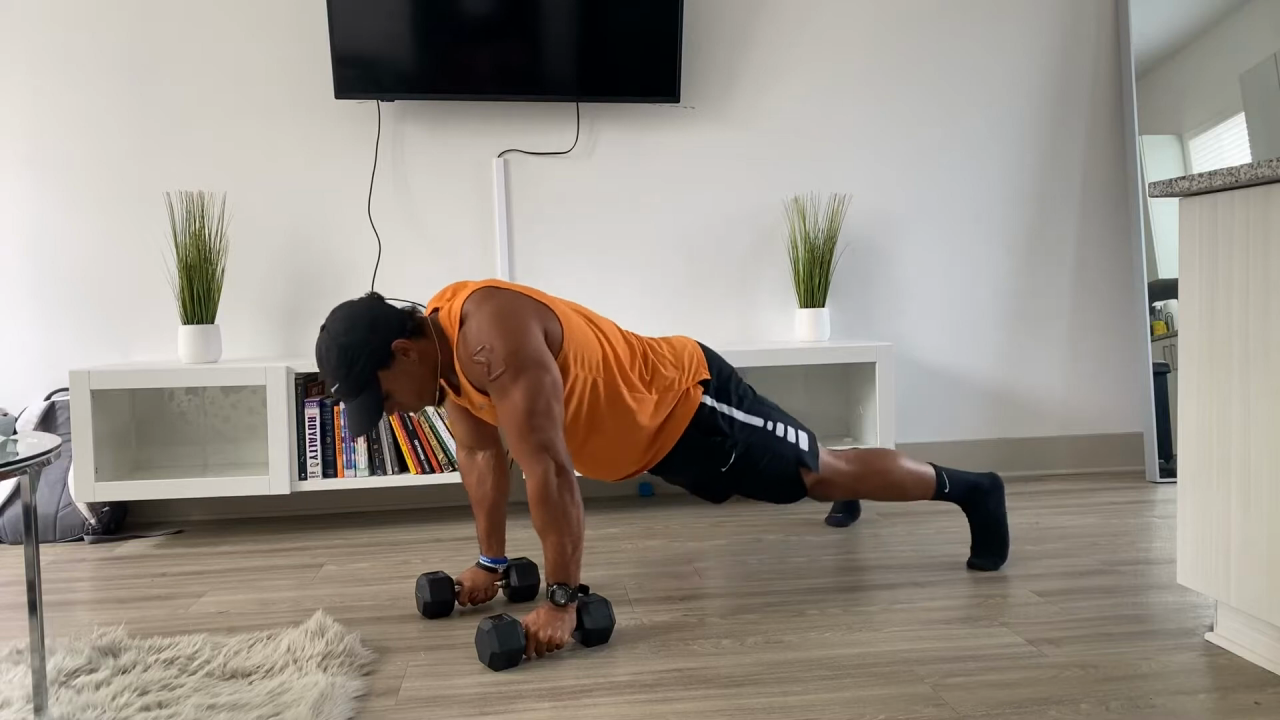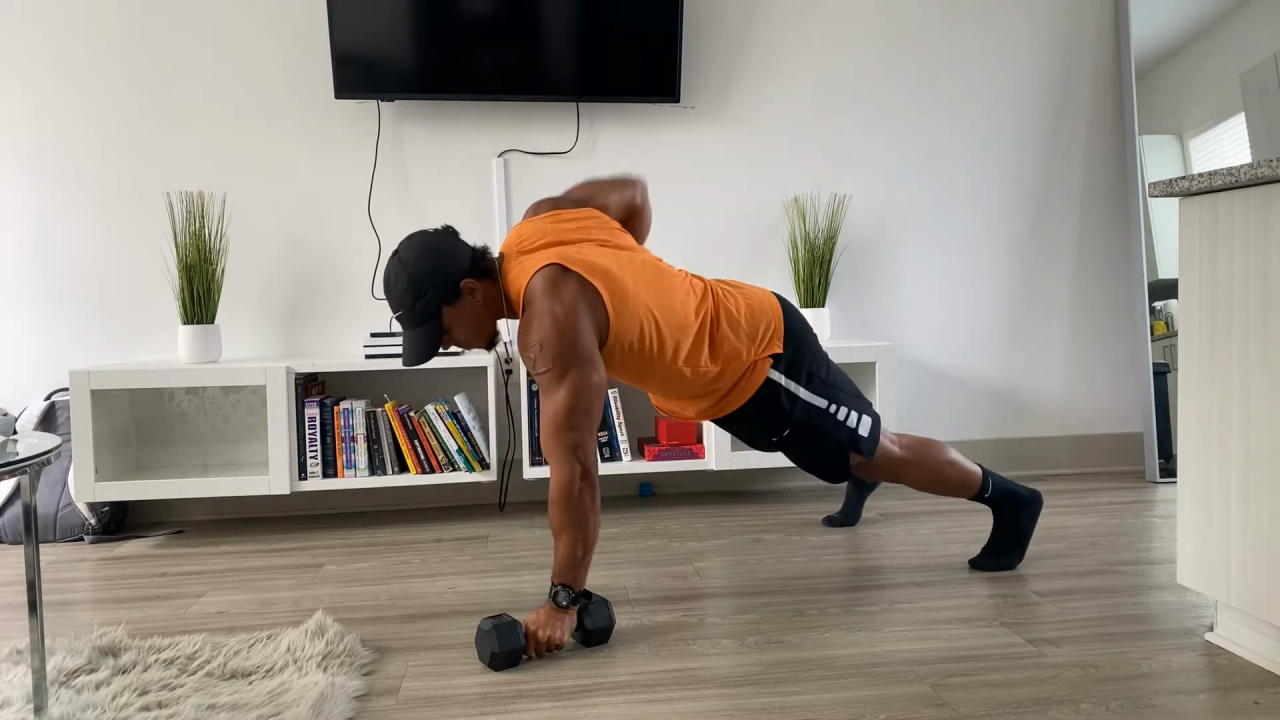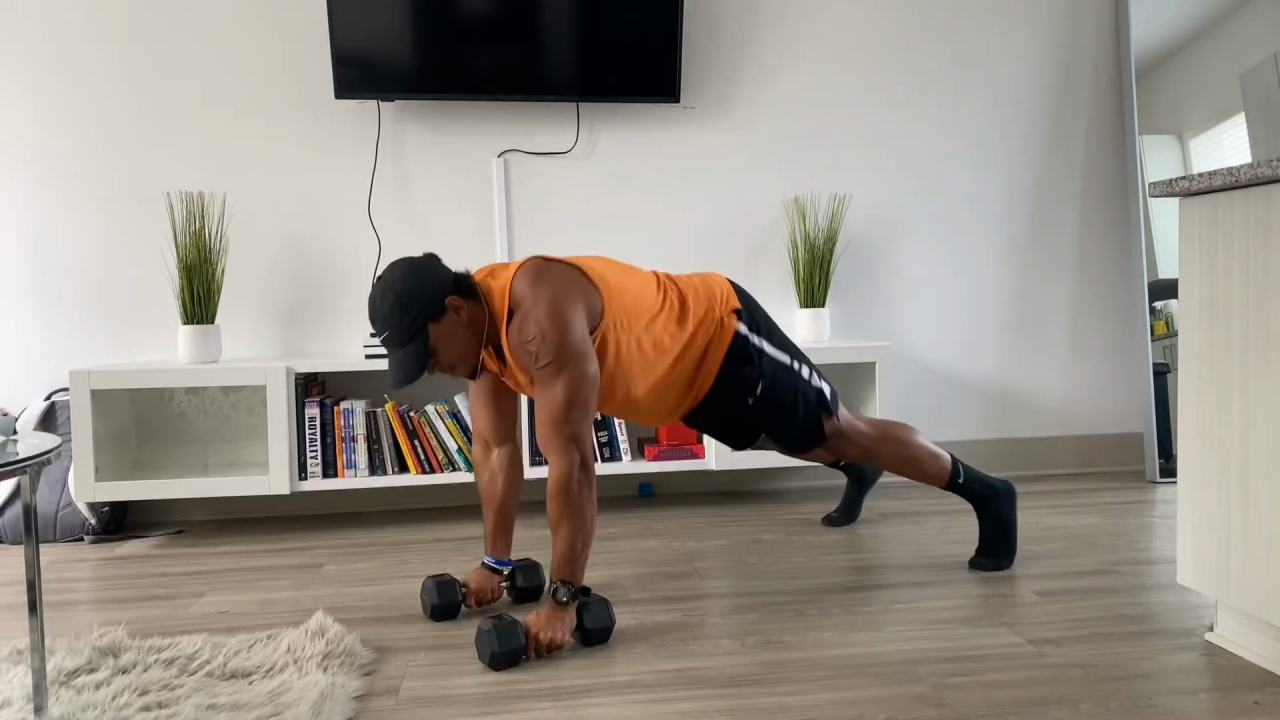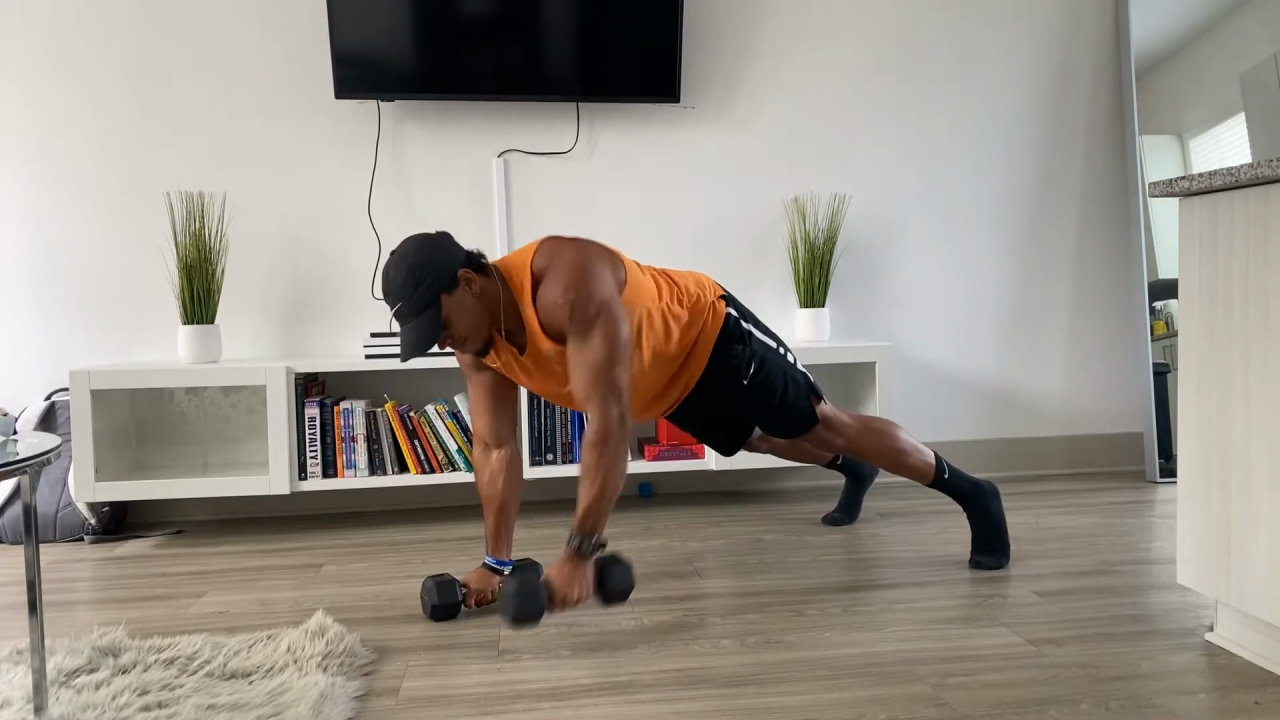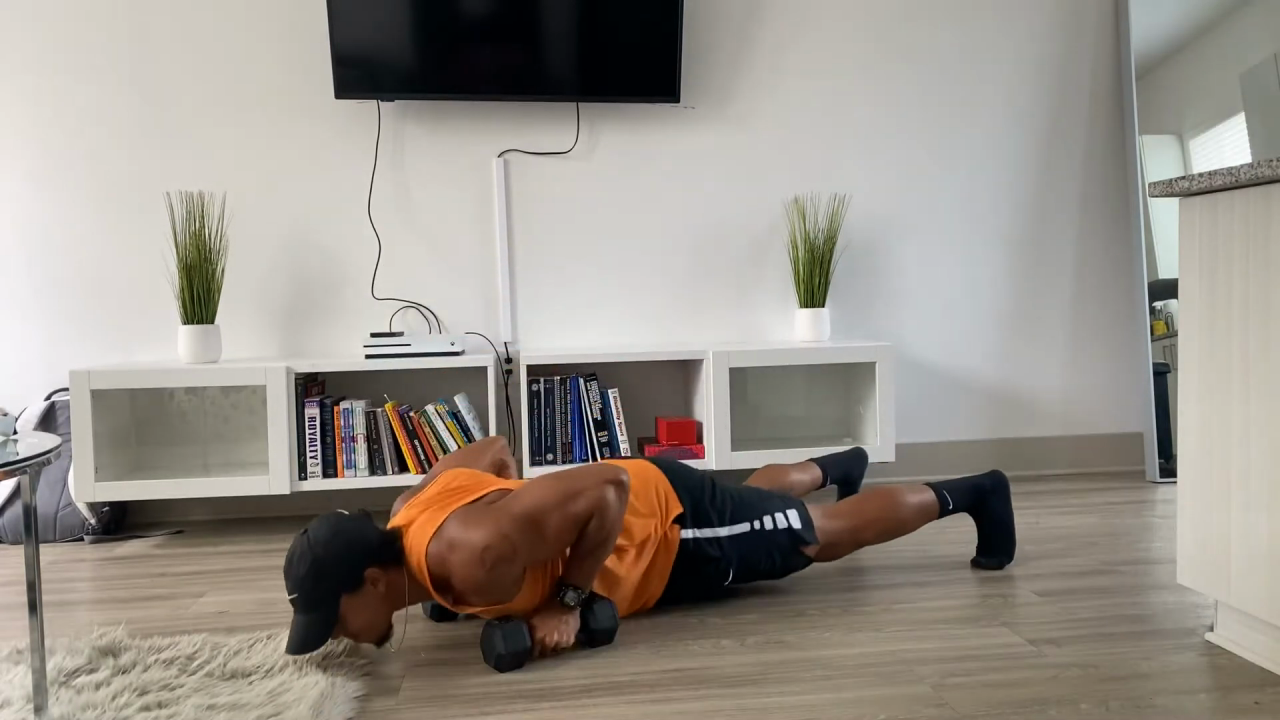
dt=1s
person 1, frame 1
left shoulder: (491, 334)
right shoulder: (442, 336)
left elbow: (549, 470)
right elbow: (480, 452)
left wrist: (560, 600)
right wrist: (489, 561)
left hip: (687, 400)
right hip: (657, 421)
left knee: (822, 475)
left ankle: (969, 489)
right ankle: (833, 485)
person 1, frame 2
left shoulder: (550, 315)
right shoulder: (535, 225)
left elbow: (573, 470)
right elbow: (633, 191)
left wrist: (563, 602)
left hip: (761, 358)
right hip: (737, 330)
left knee: (877, 453)
left ankle: (1009, 500)
right ankle: (864, 482)
person 1, frame 3
left shoulder: (541, 315)
right shoulder: (482, 328)
left elbow: (573, 463)
right elbow: (496, 448)
left wrist: (562, 598)
right wrist: (495, 563)
left hip: (721, 334)
right hip: (685, 377)
left knee: (839, 431)
right knee: (780, 440)
left ankle: (985, 493)
right ankle: (859, 473)
person 1, frame 4
left shoulder: (568, 283)
right shoulder: (477, 341)
left elbow: (608, 420)
right elbow: (495, 450)
left wrist: (581, 552)
right wrist: (495, 561)
left hip: (708, 335)
right hip: (670, 391)
left knee: (825, 424)
right knee: (762, 440)
left ankle: (972, 493)
right ankle: (852, 470)
person 1, frame 5
left shoulder: (466, 553)
right shoulder: (415, 512)
left elbow: (609, 488)
right elbow: (493, 449)
left wrist: (566, 600)
left hip: (664, 528)
right hip: (643, 499)
left knee: (825, 536)
right knee: (753, 495)
left ankle: (974, 492)
right ankle: (837, 465)
